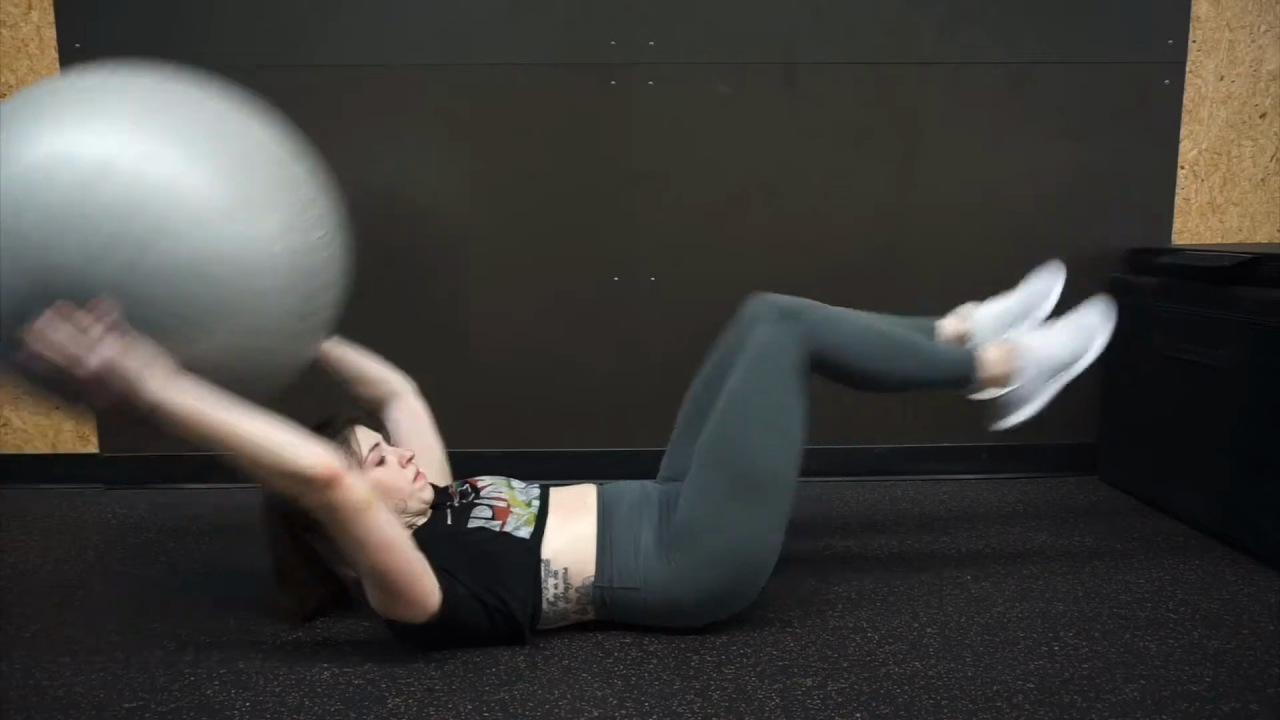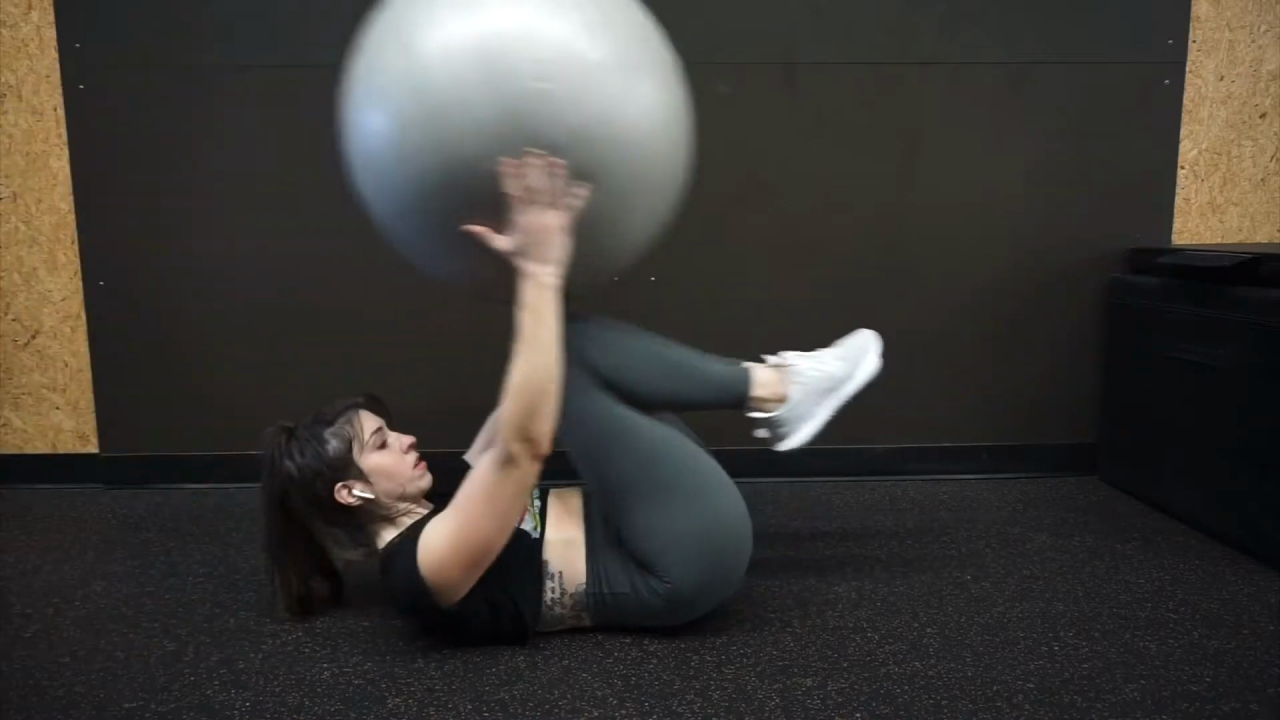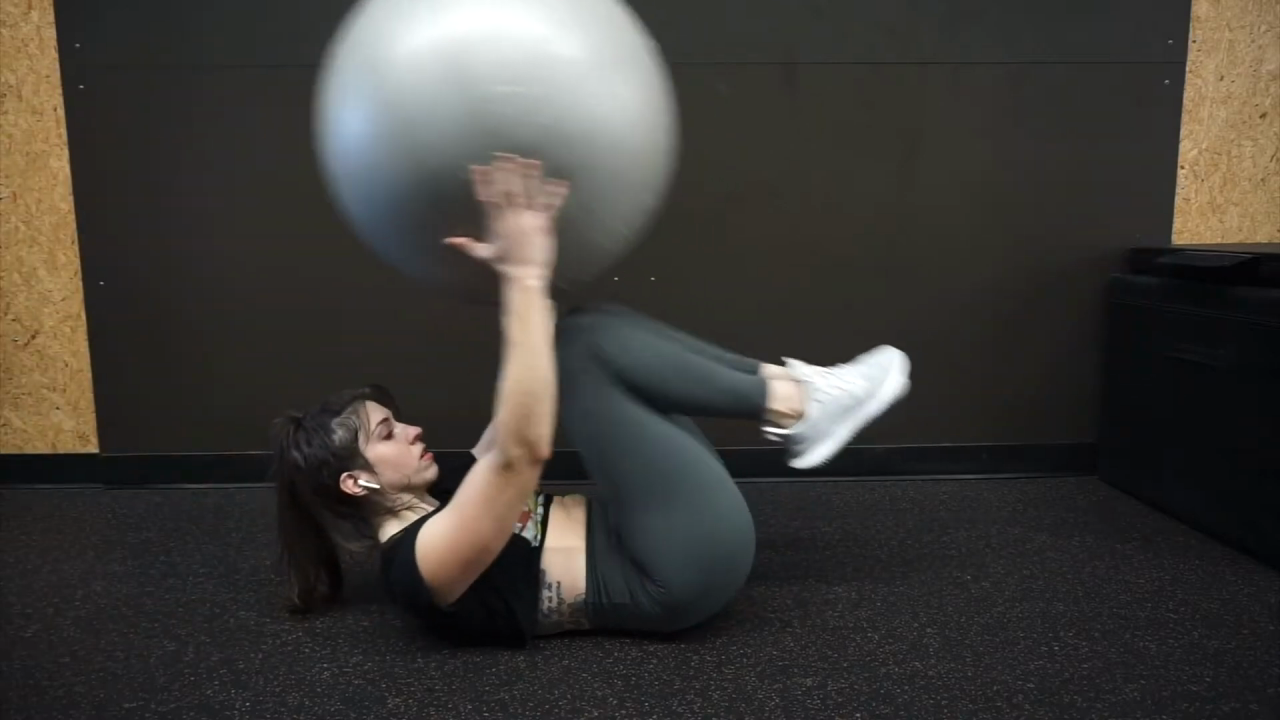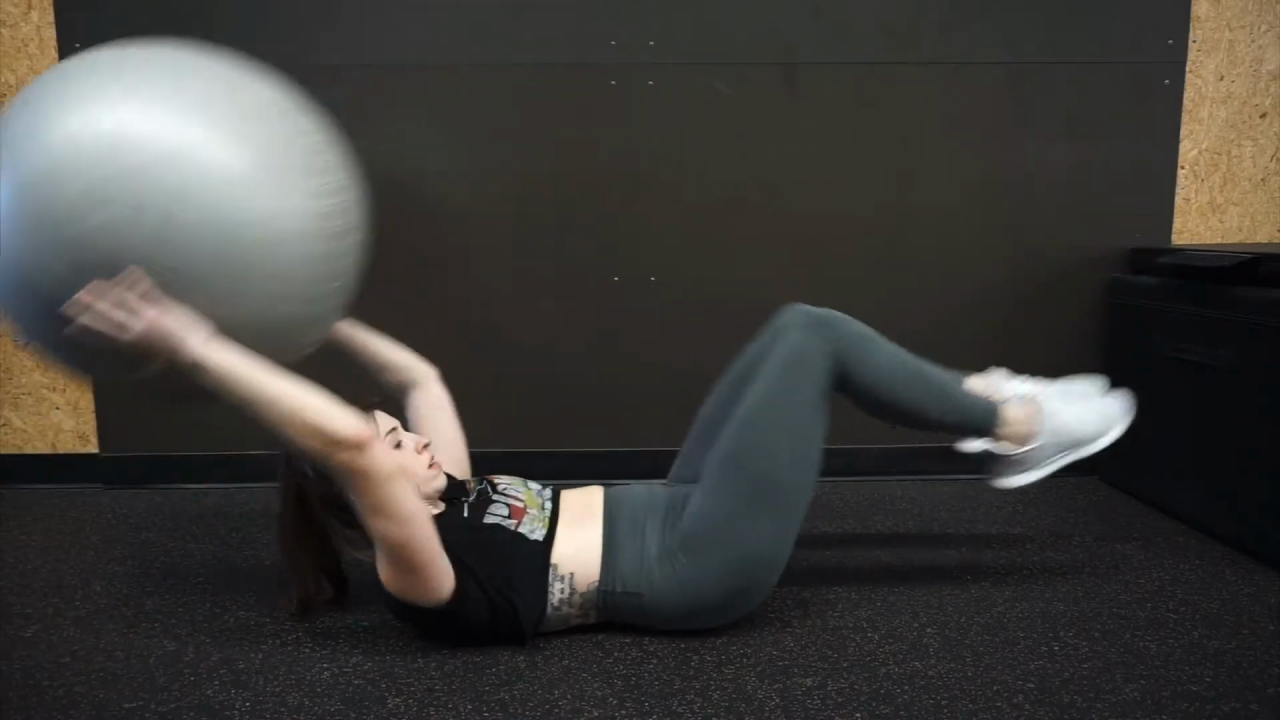
dt=0.4s
person 1, frame 1
left shoulder: (431, 514)
right shoulder: (411, 592)
left elbow: (398, 389)
right elbow: (321, 474)
right wrist: (158, 385)
left hip: (661, 517)
right hip: (695, 563)
left knee: (764, 328)
right knee: (774, 321)
left ankle: (971, 337)
right ankle: (1006, 366)
person 1, frame 2
left shoulder: (424, 512)
right shoulder: (426, 565)
left elbow: (515, 407)
right elbow: (523, 443)
left wrist: (535, 270)
right wrist: (540, 274)
left hip: (676, 537)
right hip: (691, 555)
left knee: (568, 355)
right knee: (573, 348)
left ankle: (774, 384)
right ankle: (774, 391)
person 1, frame 3
left shoulder: (437, 503)
right shoulder: (426, 561)
right elbow: (526, 446)
left wrist: (525, 276)
right wrist: (526, 276)
left hip: (684, 542)
right hip: (692, 561)
left knee: (574, 354)
right knee: (582, 341)
left ankle: (789, 389)
right ankle: (792, 402)
person 1, frame 4
left shoulder: (448, 506)
right shoulder: (421, 578)
left elbow: (421, 379)
right elbow: (348, 441)
right wrist: (195, 343)
left hip: (676, 520)
right hip: (702, 568)
left knee: (799, 329)
right knee: (811, 336)
left ankle: (984, 401)
right ankle: (1015, 424)
